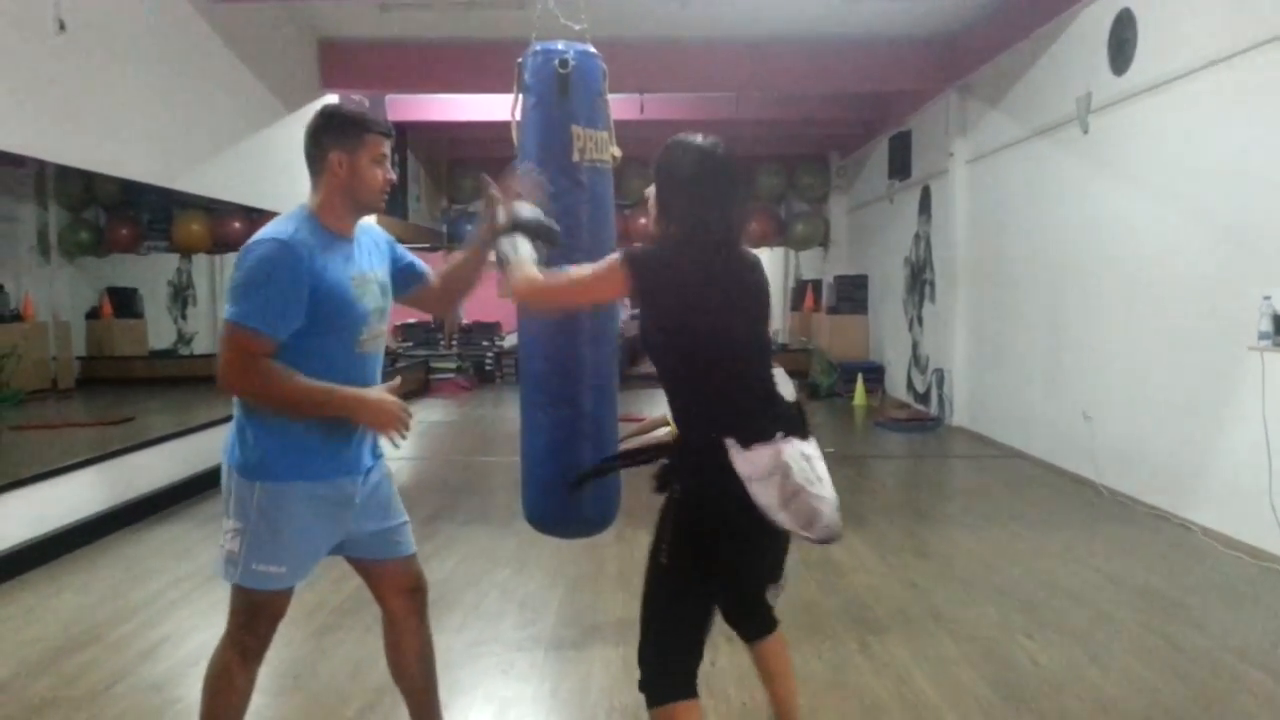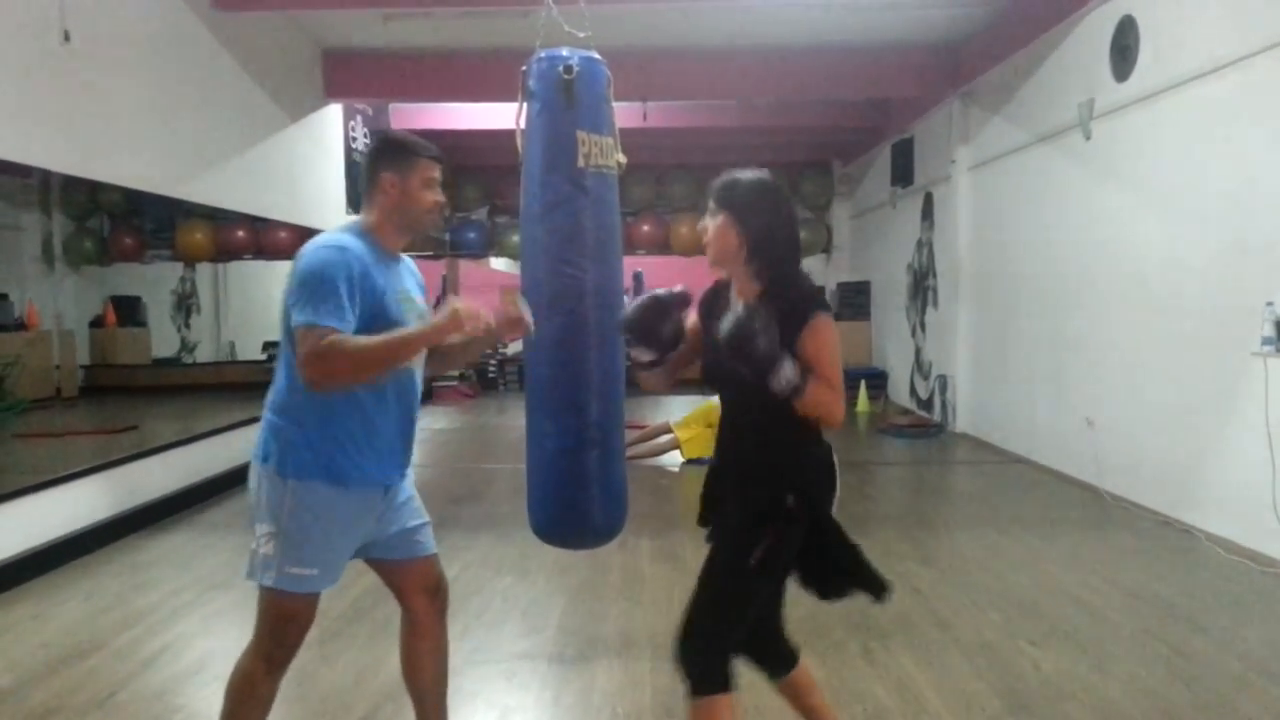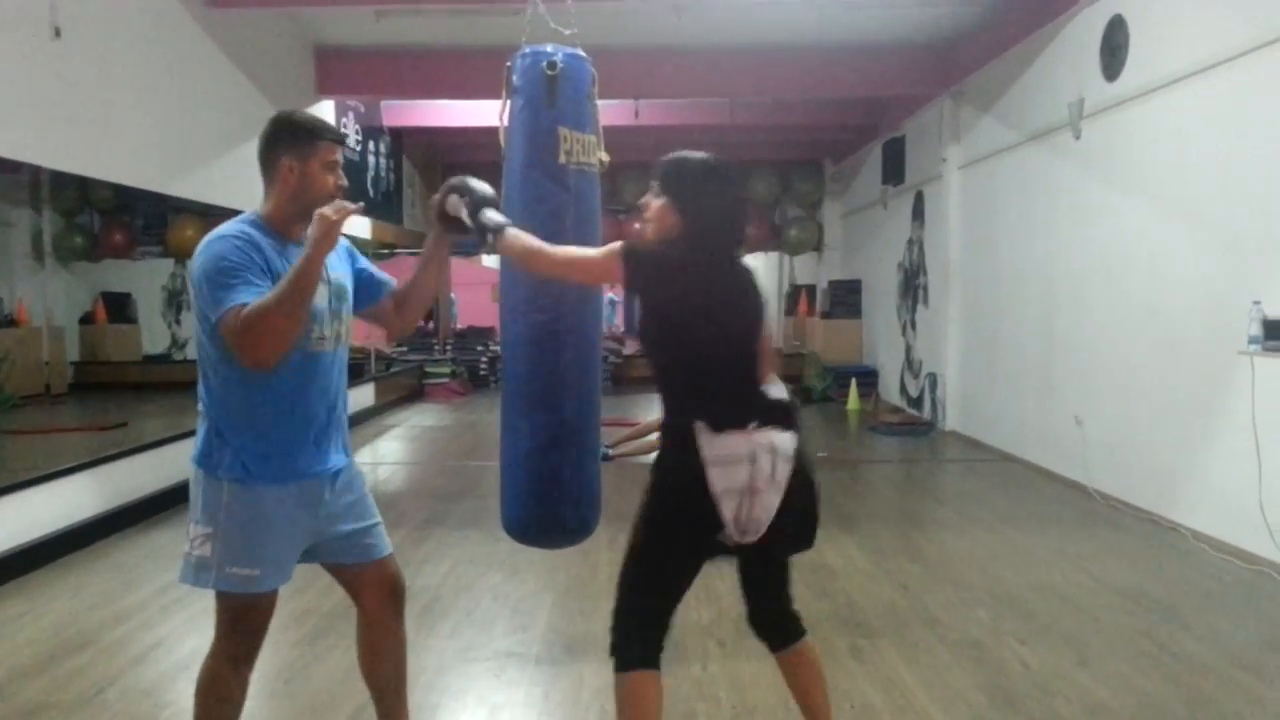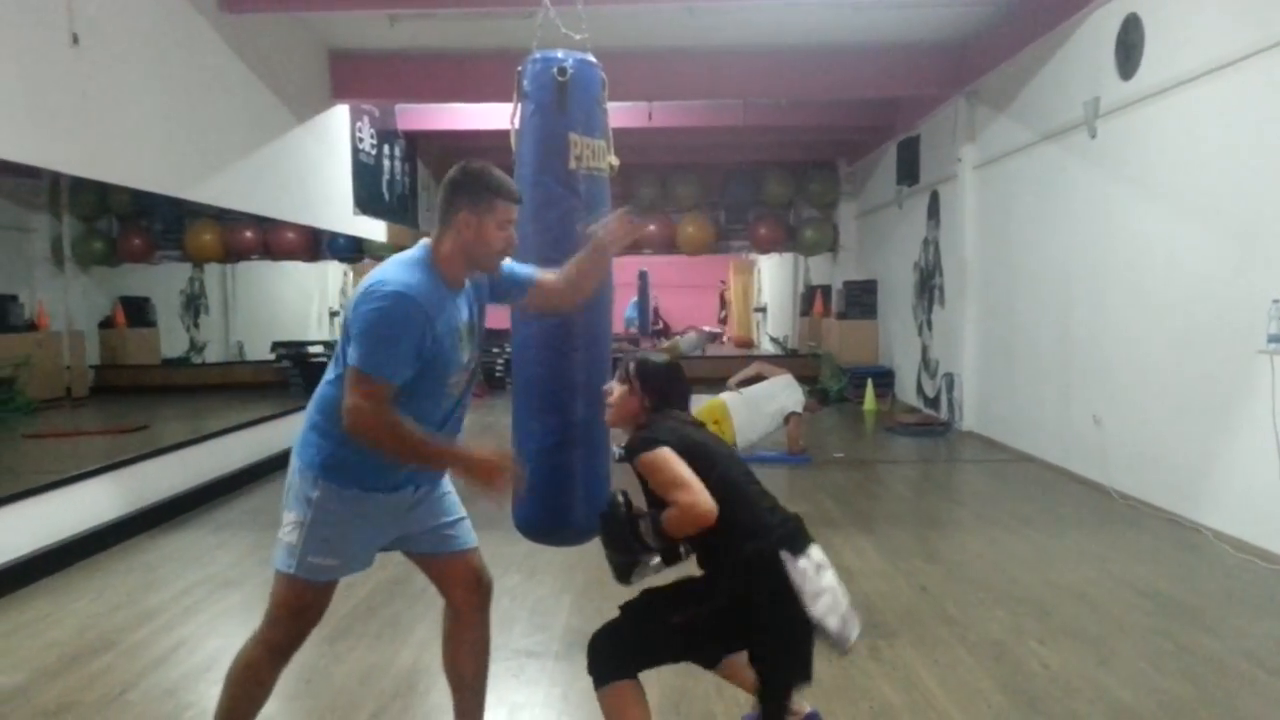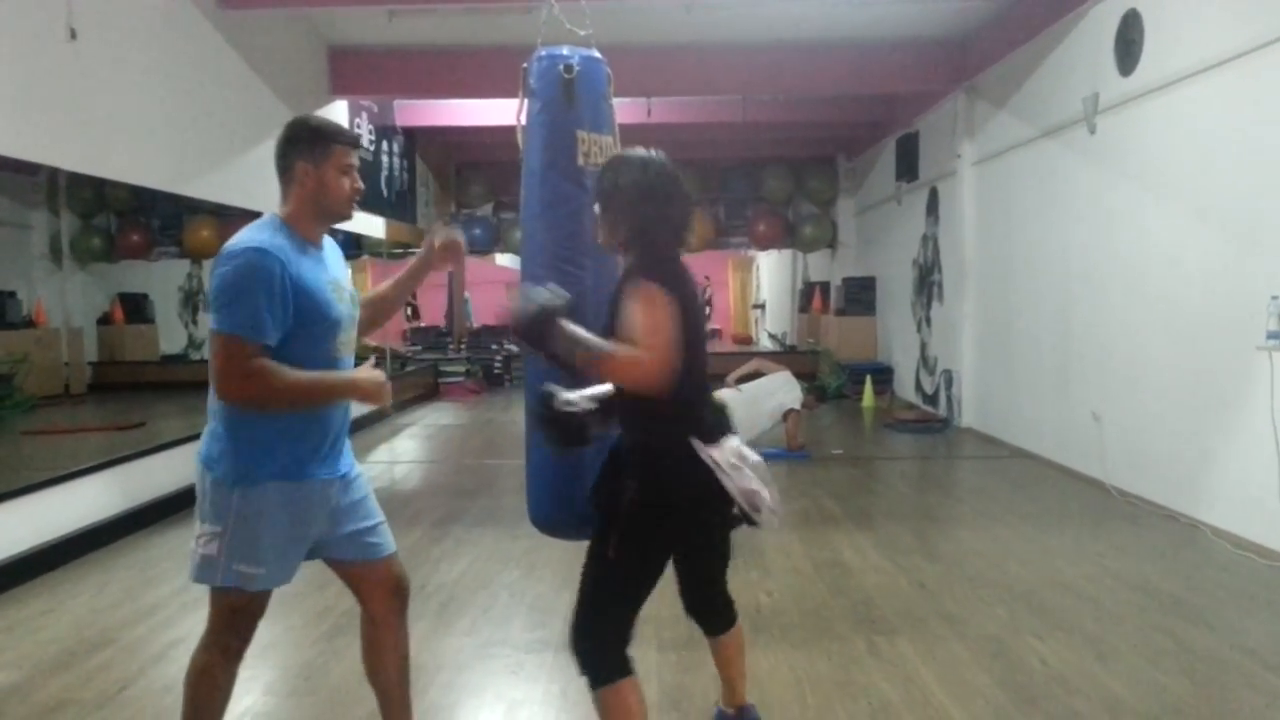
dt=0.7s
person 1, frame 1
left shoulder: (375, 242)
right shoulder: (278, 253)
left elbow: (438, 297)
right elbow: (236, 373)
left wrist: (491, 230)
right wrist: (351, 403)
left hip: (360, 470)
right hip: (280, 476)
left knee: (407, 595)
right knee: (250, 631)
person 1, frame 2
left shoulder: (402, 268)
right shoulder: (332, 258)
left elbow: (414, 357)
right elbow: (321, 366)
left wrist: (482, 334)
right wrist: (431, 328)
left hip: (383, 476)
right hip: (308, 474)
left knee: (428, 597)
right knee: (280, 635)
person 1, frame 3
left shoulder: (334, 250)
right shoulder: (228, 250)
left elbow: (400, 312)
right elbow: (260, 348)
left wrist: (439, 244)
right wrist: (314, 253)
left hip: (331, 469)
right hip: (249, 478)
left knee: (383, 593)
right knee: (241, 636)
person 1, frame 4
left shoulder: (479, 274)
right shoulder: (396, 295)
left elbow: (561, 291)
right elbow: (364, 417)
left wrist: (605, 244)
right wrist: (464, 459)
left hip: (418, 478)
right hip: (341, 477)
left knee: (472, 589)
right knee: (288, 626)
person 1, frame 5
left shoulder: (325, 250)
right shoulder: (255, 257)
left elbow: (357, 320)
right elbow: (231, 378)
left wrist: (424, 264)
right wrist: (346, 385)
left hip: (333, 469)
right hip: (257, 480)
left knee: (387, 591)
right knee: (232, 628)
person 2, frame 1
left shoulder: (658, 265)
right shoulder: (743, 265)
left elbow: (534, 290)
left wrist: (512, 238)
left hip: (713, 472)
left knee: (667, 652)
right knee: (747, 603)
person 2, frame 2
left shoulder: (801, 304)
right shoulder: (717, 301)
left elbow: (831, 410)
right elbow: (660, 377)
left wrist: (773, 366)
right wrist: (654, 346)
left hip: (788, 489)
right hip: (740, 483)
left knee: (702, 641)
right knee: (757, 634)
person 2, frame 3
left shoulder: (654, 265)
right shoulder: (735, 278)
left elbow: (545, 260)
right elbow: (765, 367)
left wrist: (485, 215)
left hip: (696, 462)
right hip: (753, 461)
left knee: (637, 628)
right knee: (774, 614)
person 2, frame 4
left shoulder: (647, 443)
right shoulder: (677, 432)
left elbow: (700, 509)
left wrist: (640, 533)
right wrist: (651, 555)
left hip: (760, 583)
right hip: (773, 573)
left knee: (610, 653)
right knee: (682, 633)
person 2, frame 5
left shoulder: (649, 280)
right shoulder: (659, 276)
left elbow: (649, 371)
left wrist: (557, 330)
left hip: (665, 471)
right hip: (699, 467)
left knee: (596, 634)
right knee: (708, 598)
